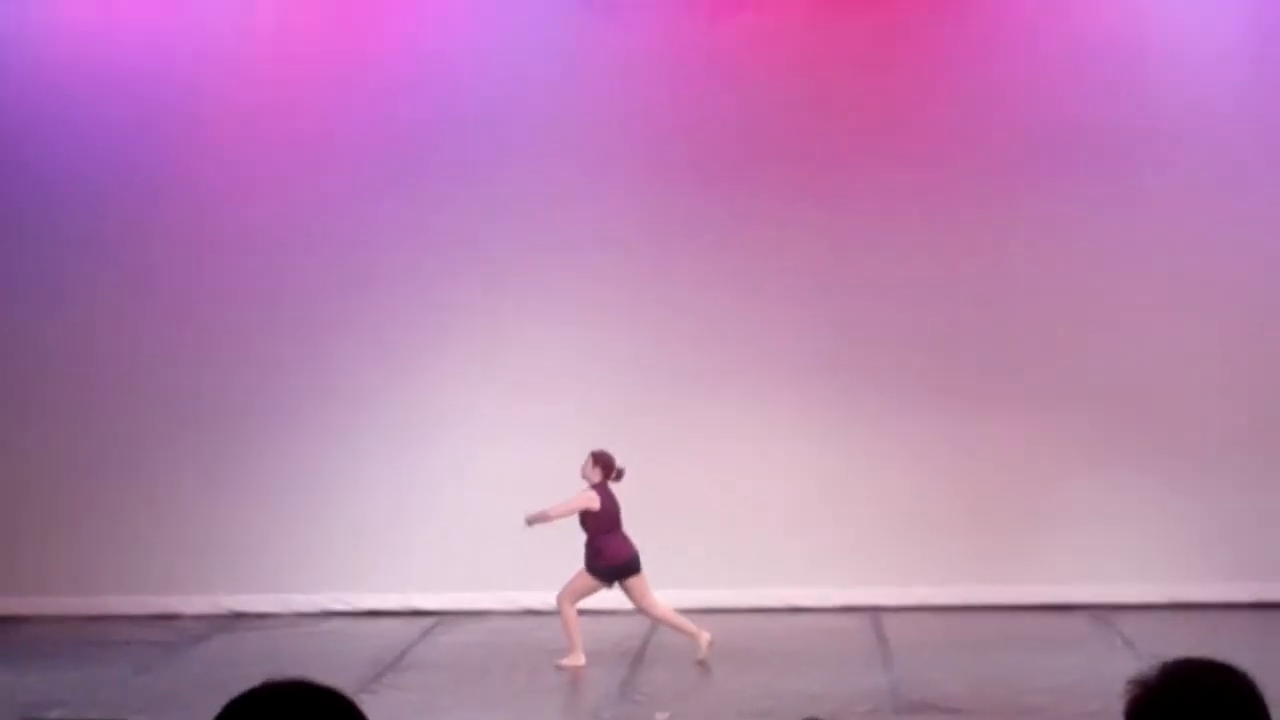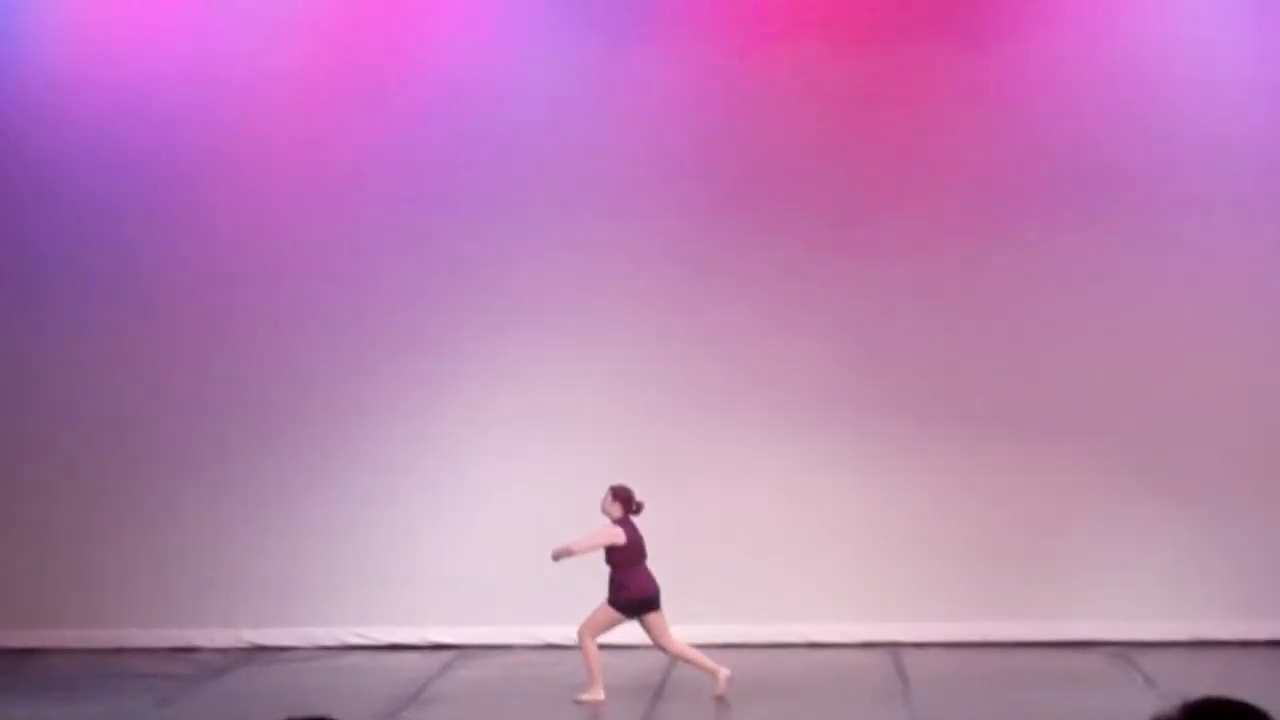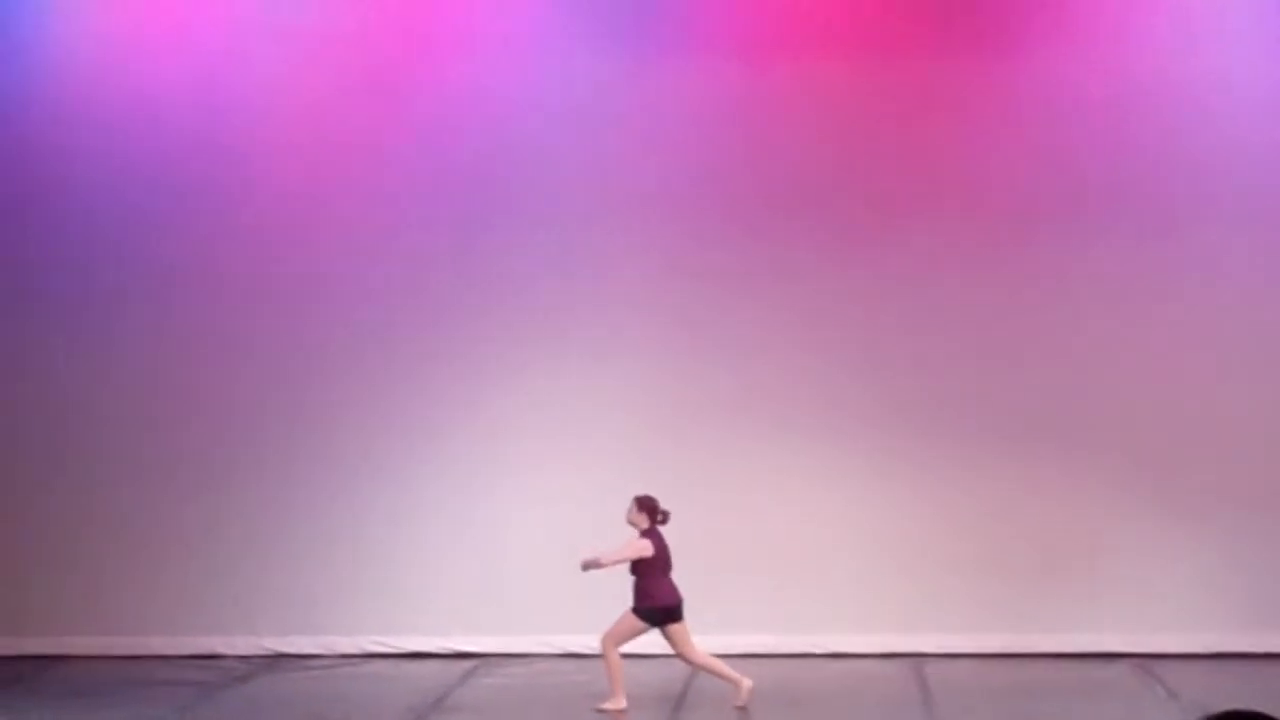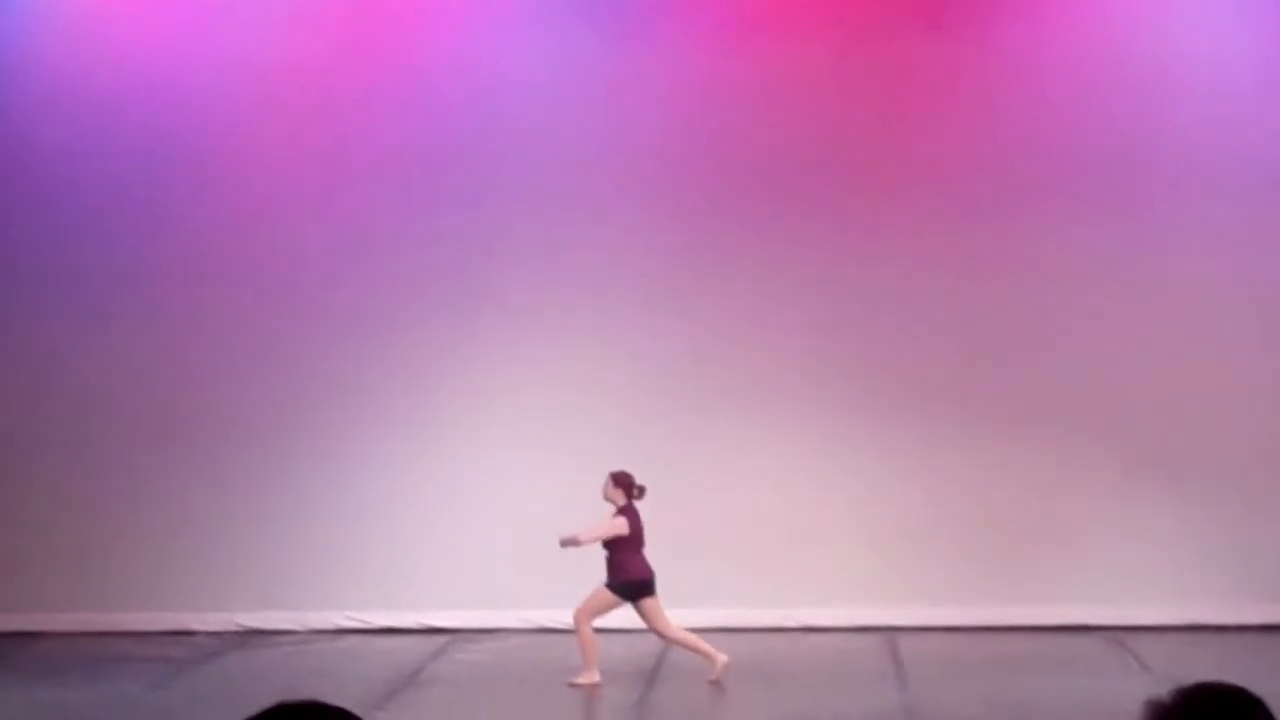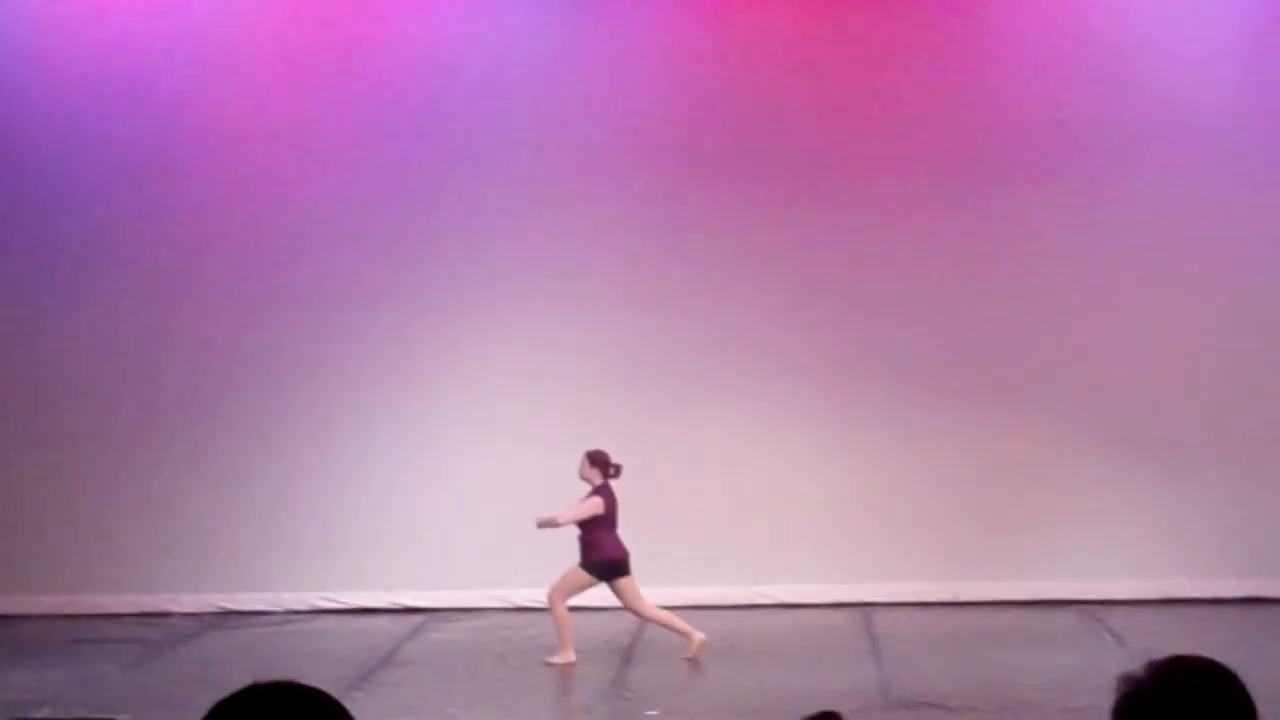
dt=0.1s
person 1, frame 1
left shoulder: (591, 495)
right shoulder: (604, 493)
left elbow: (552, 513)
left wrist: (532, 518)
left hip: (606, 562)
right hip: (626, 557)
left knee: (565, 599)
right knee: (650, 606)
left ankle: (576, 655)
right ankle: (699, 635)
person 1, frame 2
left shoulder: (615, 530)
right shoulder: (626, 526)
left elbow: (576, 547)
left wrist: (558, 553)
left hip: (629, 595)
right hip: (646, 592)
left knee: (586, 633)
right knee: (667, 643)
left ankle: (596, 690)
right ankle: (717, 671)
person 1, frame 3
left shoulder: (643, 543)
right shoulder: (653, 537)
left elbow: (605, 560)
left wrist: (587, 563)
left hip: (653, 605)
right hip: (669, 602)
left knee: (609, 642)
right knee: (690, 654)
left ankle: (617, 699)
right ankle: (740, 682)
person 1, frame 4
left shoulder: (621, 519)
right shoulder: (627, 513)
left elbow: (584, 538)
left wrist: (565, 540)
left hip: (628, 579)
right hip: (640, 577)
left knee: (581, 616)
right knee: (664, 629)
left ankle: (591, 673)
right ankle: (716, 657)
person 1, frame 5
left shoulder: (597, 499)
right shoulder: (603, 492)
left elbow: (562, 520)
left wrist: (542, 522)
left hip: (602, 559)
right hip: (614, 557)
left knee: (556, 596)
right knee: (640, 607)
left ankle: (566, 652)
right ankle: (692, 635)
